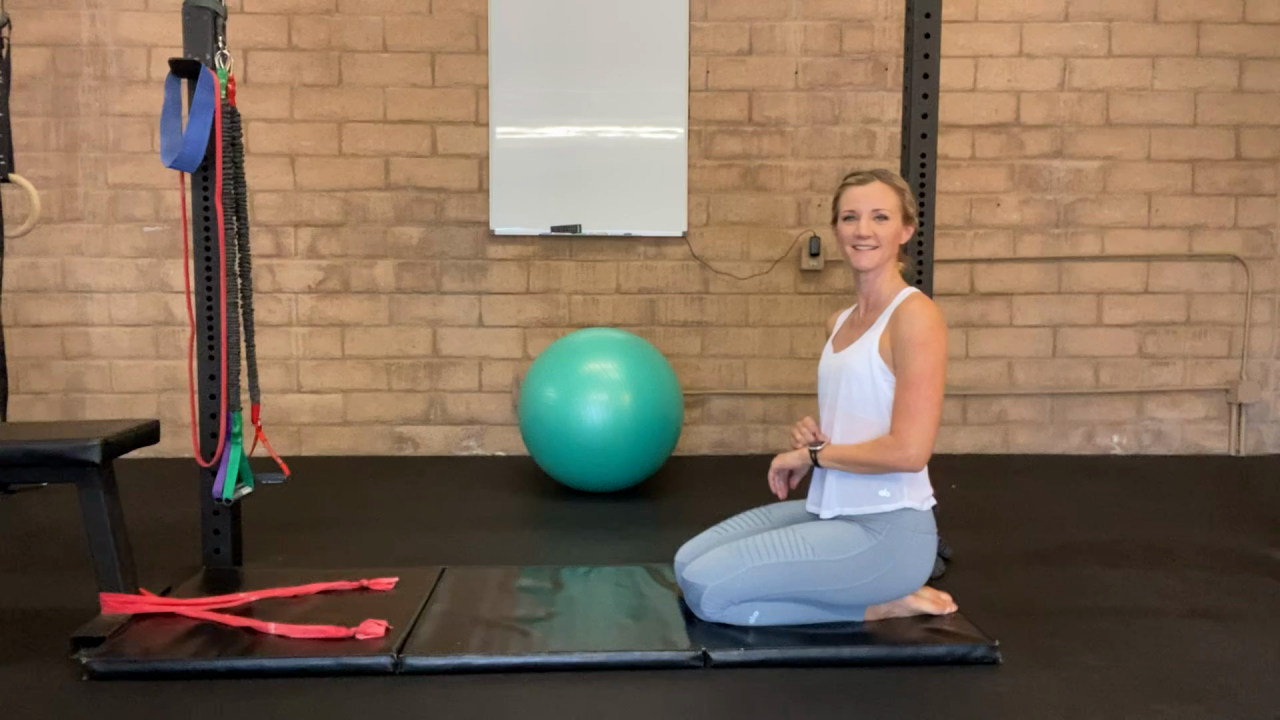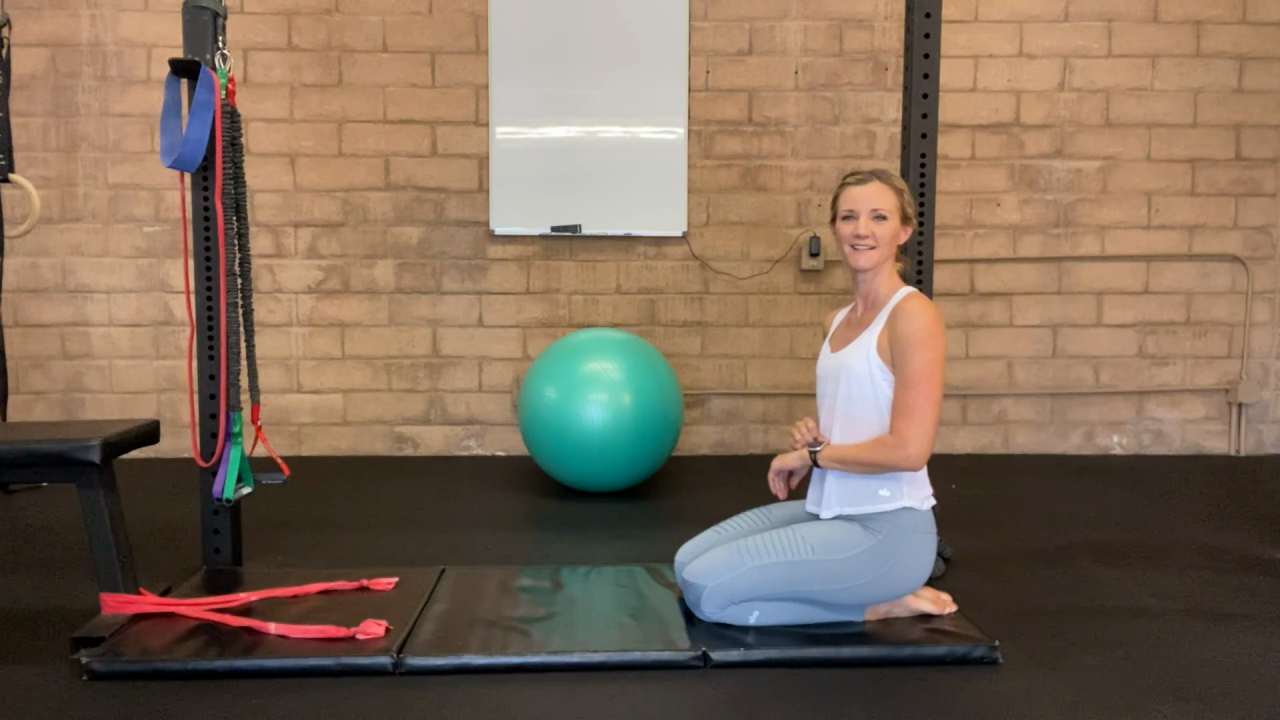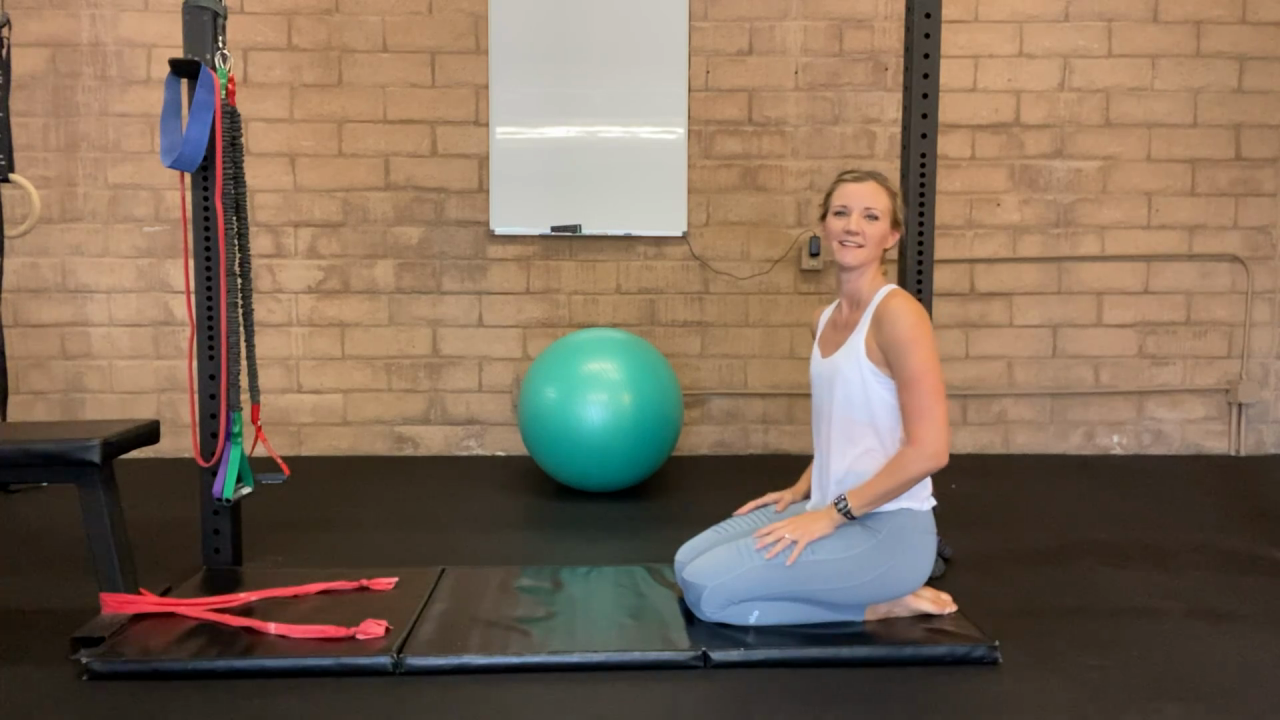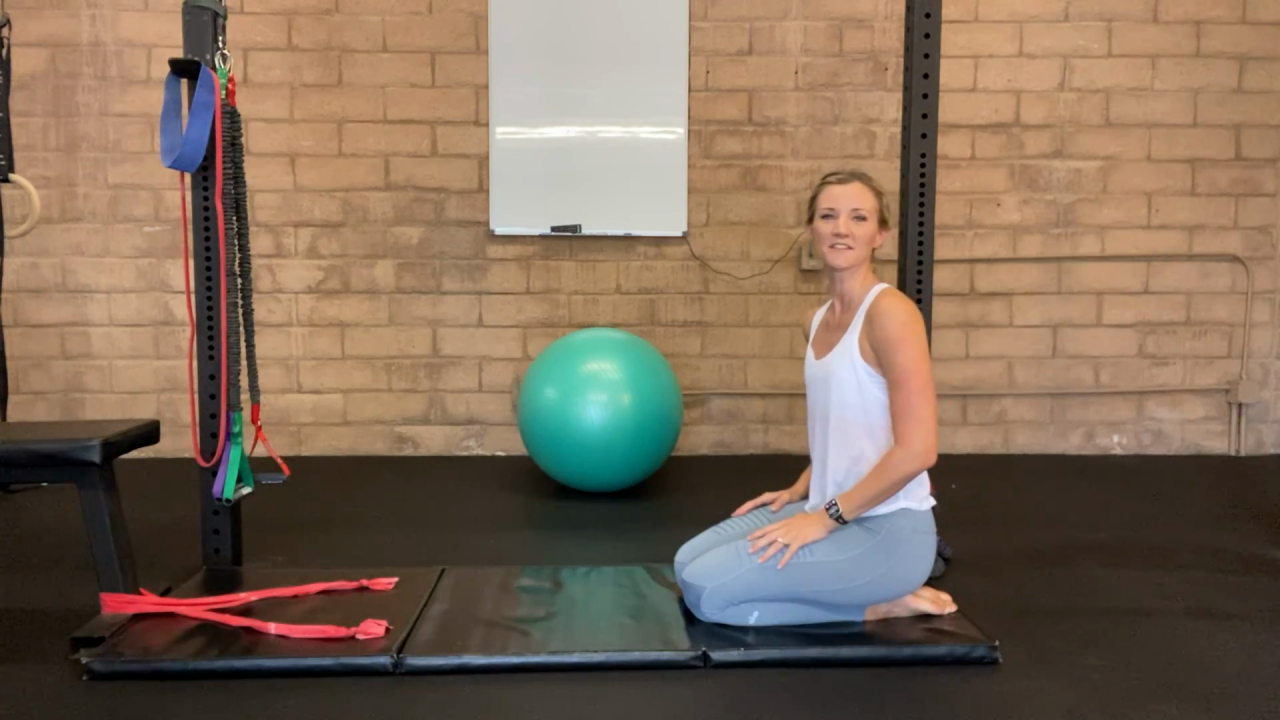
dt=0.5s
person 1, frame 1
left shoulder: (914, 315)
right shoulder: (840, 322)
left elbow: (909, 450)
left wrist: (811, 453)
right wrist: (809, 436)
left hip: (887, 531)
right hip: (830, 511)
left knee: (708, 588)
right knee: (690, 563)
left ankle: (880, 603)
right ankle: (868, 591)
person 1, frame 2
left shoulder: (912, 314)
right shoulder: (837, 320)
left elbow: (909, 449)
left wrist: (810, 453)
right wrist: (811, 437)
left hip: (887, 531)
right hip: (829, 512)
left knee: (708, 589)
right knee: (689, 564)
left ankle: (878, 604)
right ankle: (868, 592)
person 1, frame 3
left shoulder: (897, 313)
right shoulder: (825, 319)
left elbow: (929, 449)
left wrist: (833, 514)
right wrist: (801, 489)
left hip: (886, 531)
right hip: (833, 512)
left knee: (707, 588)
right knee: (689, 564)
left ankle: (880, 602)
right ankle: (870, 592)
person 1, frame 4
left shoulder: (890, 312)
right shoulder: (818, 320)
left elbow: (918, 449)
left wrist: (826, 518)
right wrist: (799, 493)
left hip: (886, 531)
right hip: (835, 510)
left knee: (707, 591)
right knee: (688, 565)
left ankle: (878, 604)
right ankle: (869, 594)
